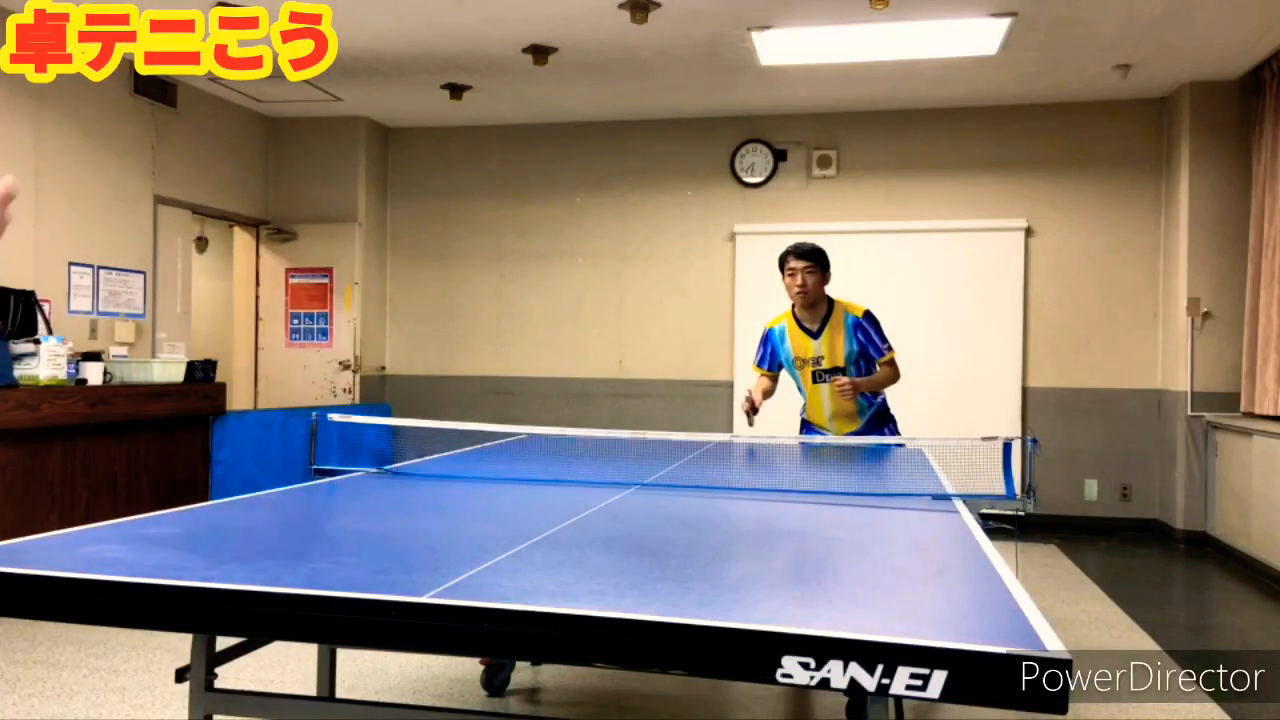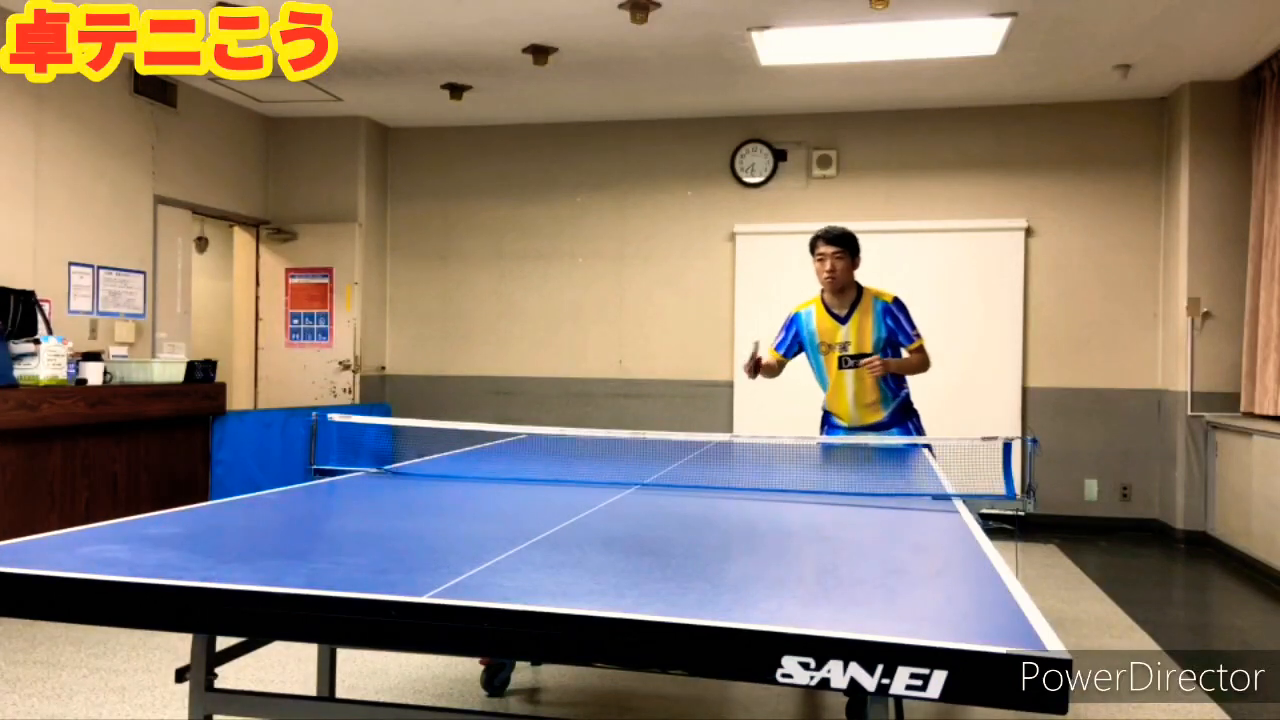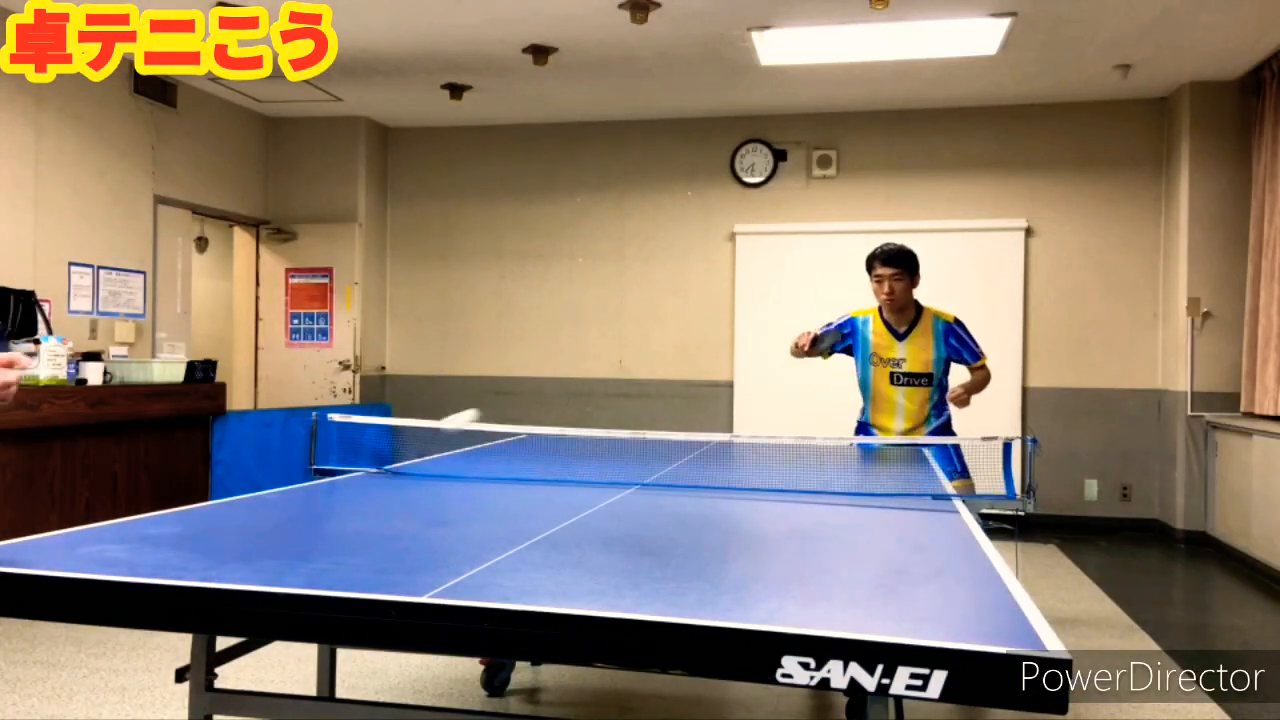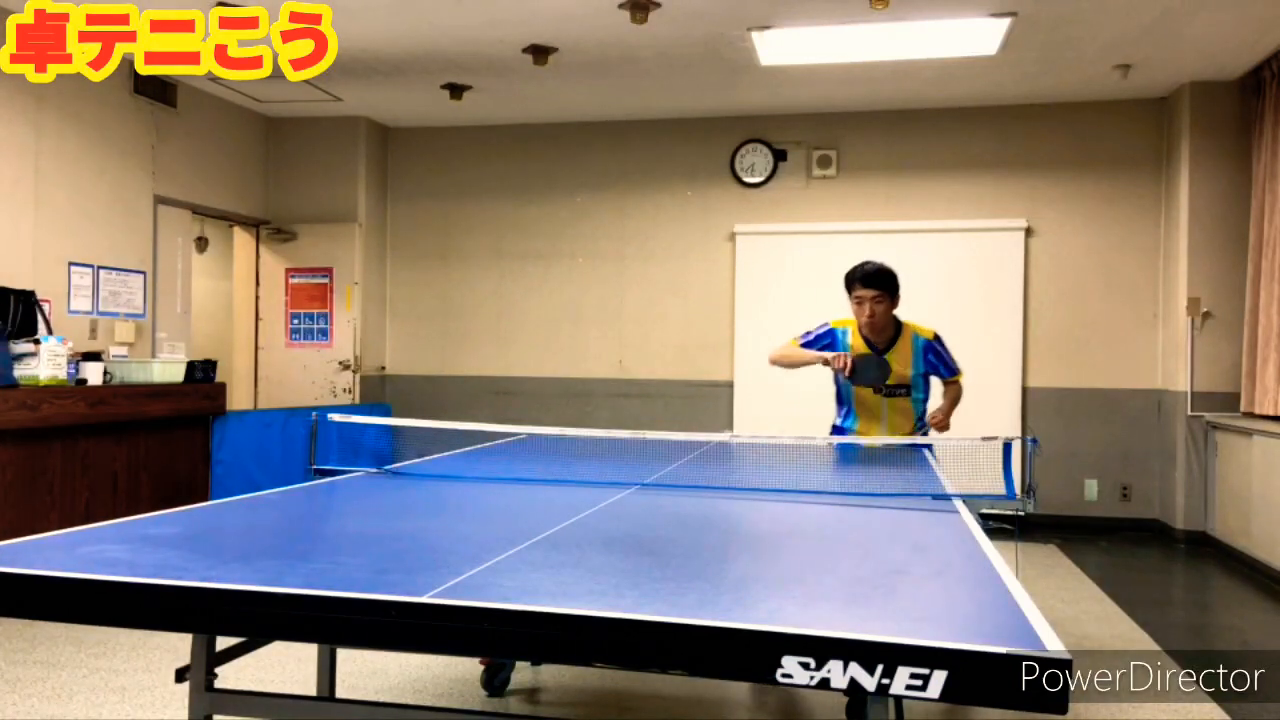
dt=0.3s
person 1, frame 1
left shoulder: (857, 319)
right shoulder: (776, 332)
left elbow: (892, 372)
right elbow: (768, 378)
left wrist: (859, 385)
right wrist: (758, 394)
left hip: (872, 431)
right hip: (817, 434)
person 1, frame 2
left shoulder: (886, 306)
right shoulder: (802, 317)
left elbow: (922, 361)
right elbow: (776, 364)
left wrist: (889, 364)
right wrist: (762, 366)
left hip: (895, 425)
right hip: (839, 430)
person 1, frame 3
left shoulder: (944, 326)
right shoulder: (857, 325)
left elbow: (981, 370)
right elbow: (805, 346)
left wrist: (967, 388)
right wrist: (803, 344)
left hip: (931, 439)
right hip: (873, 440)
left knee: (962, 498)
person 1, frame 4
left shoulder: (924, 342)
right shoulder: (836, 335)
left elbow: (953, 384)
right elbow: (776, 356)
left wrist: (945, 410)
right wrist: (823, 356)
